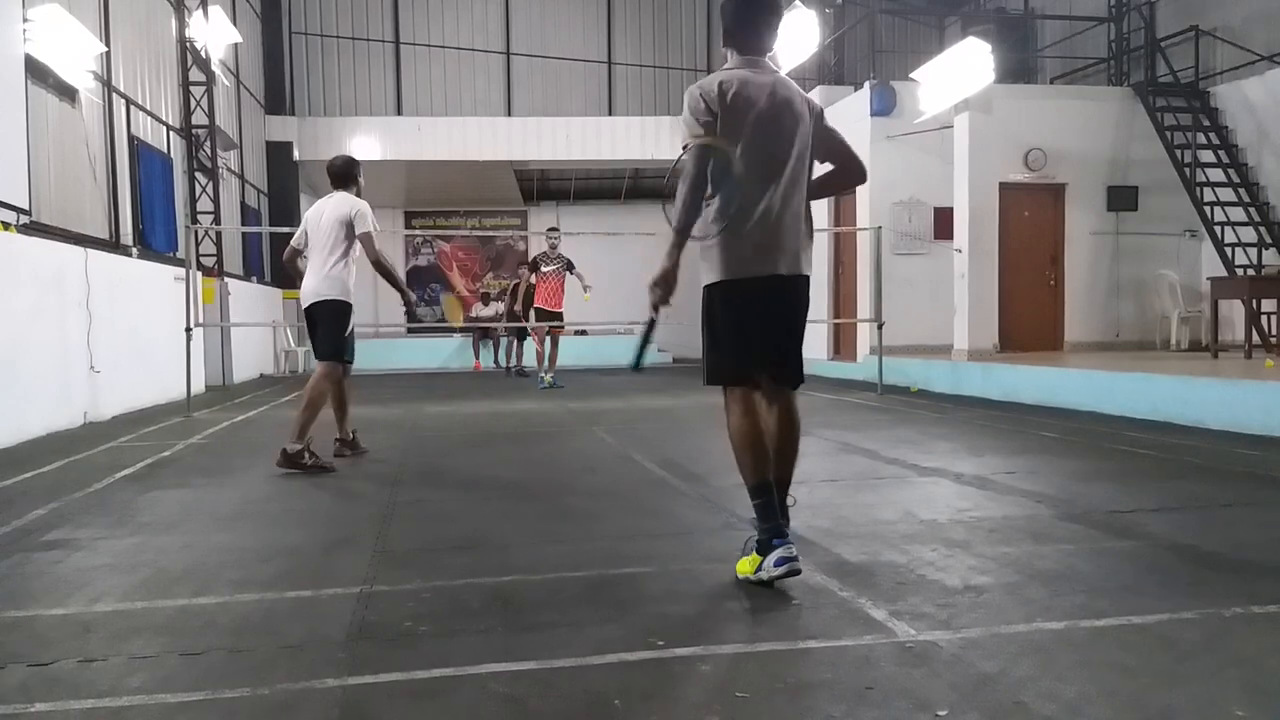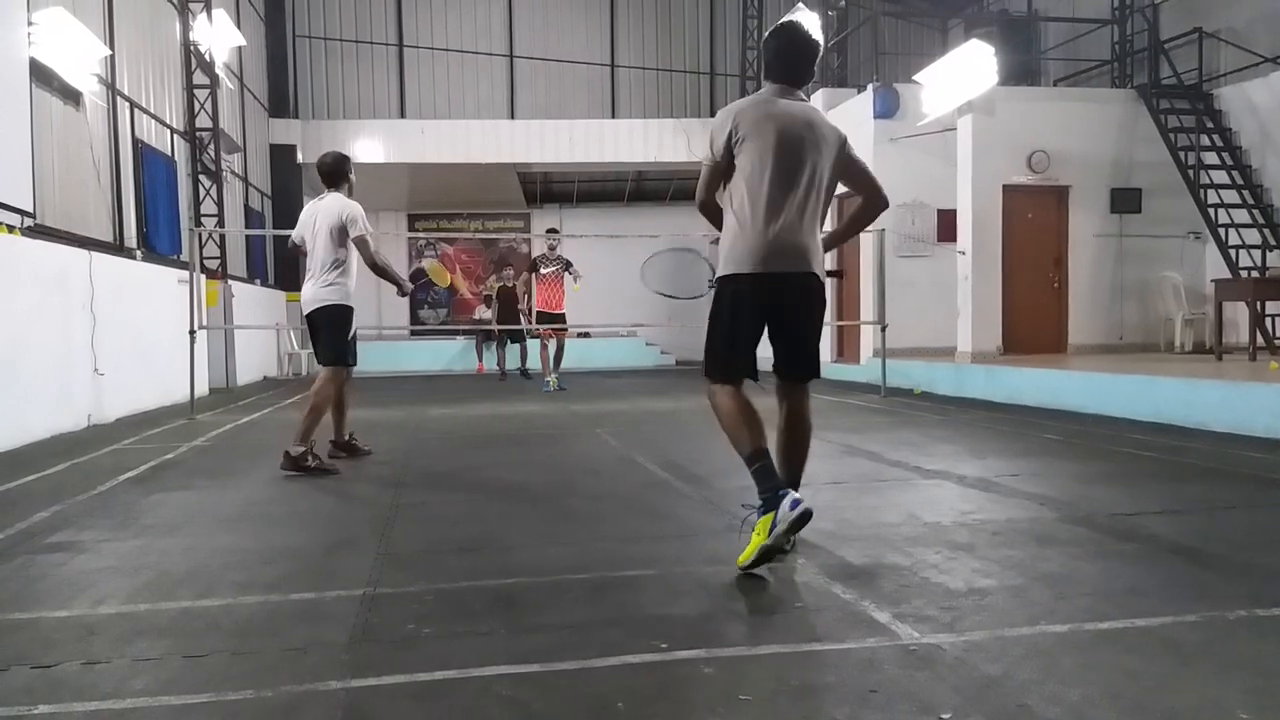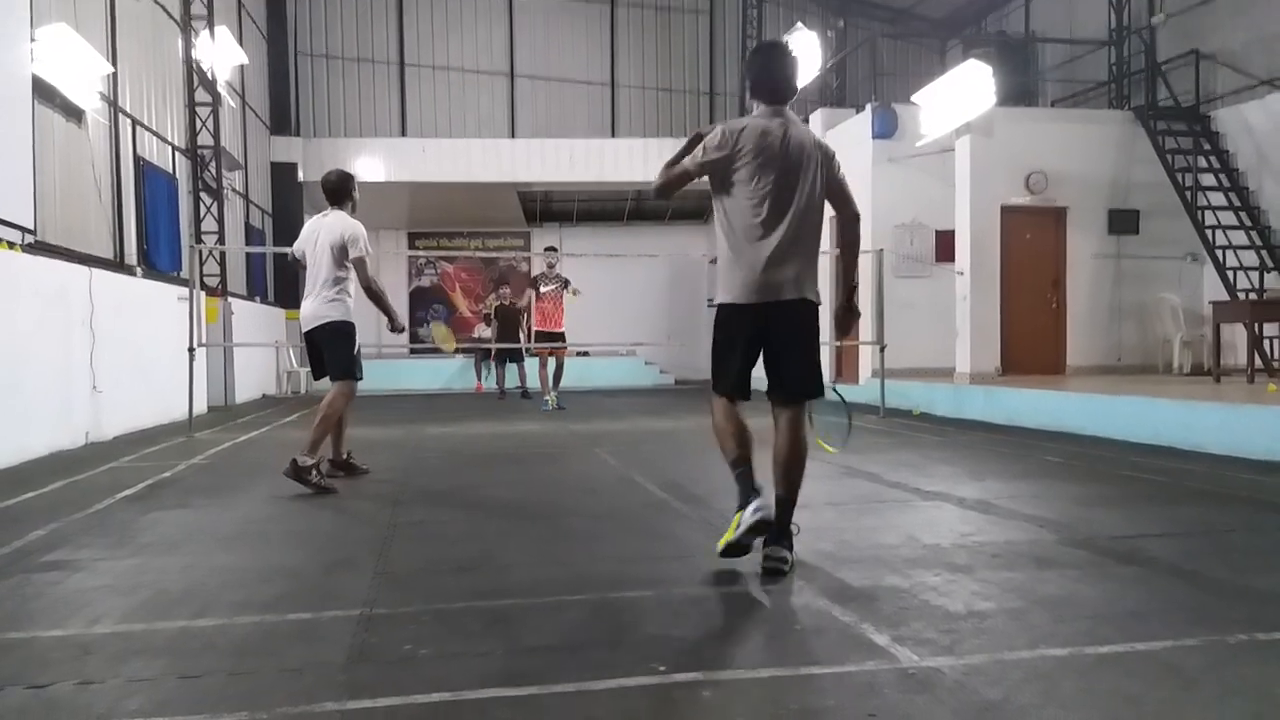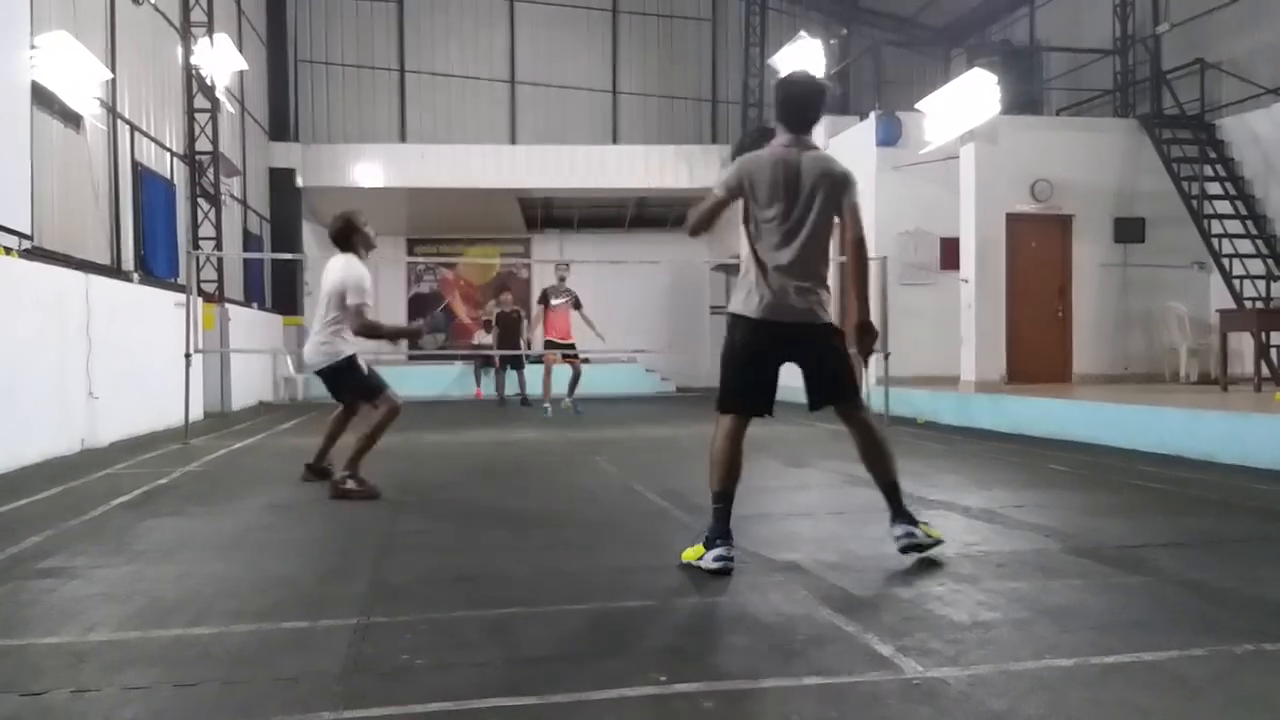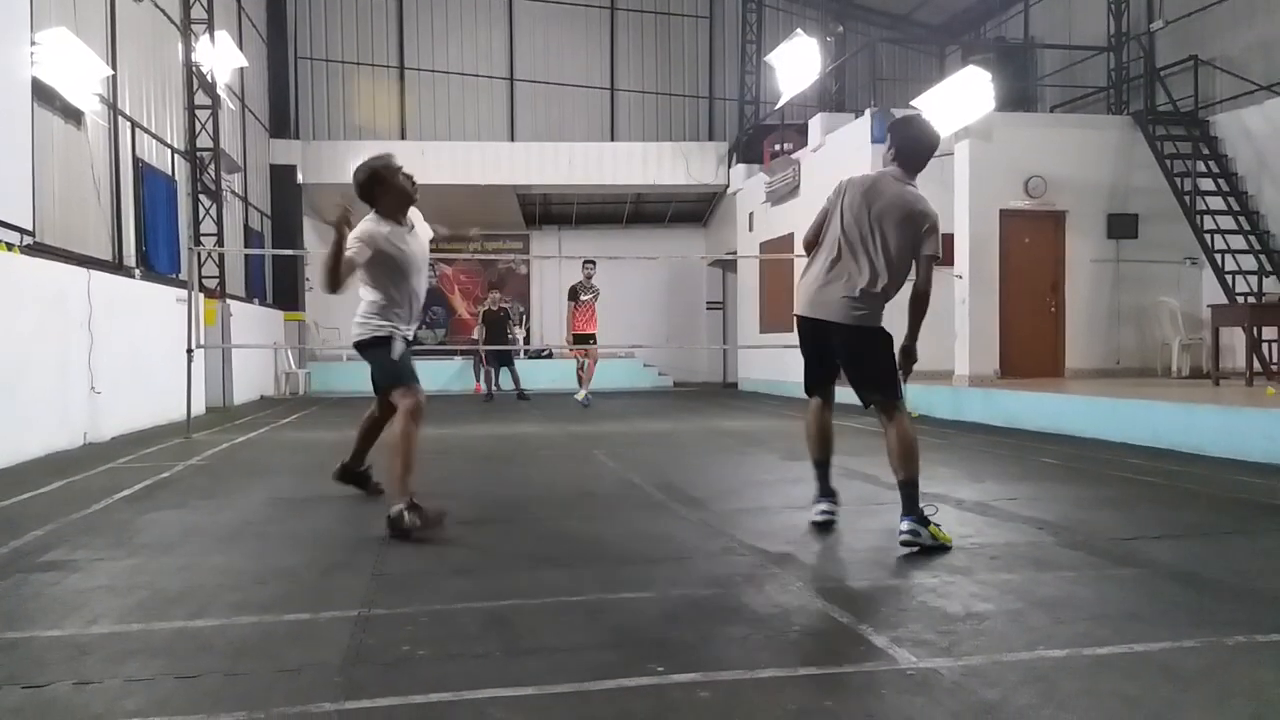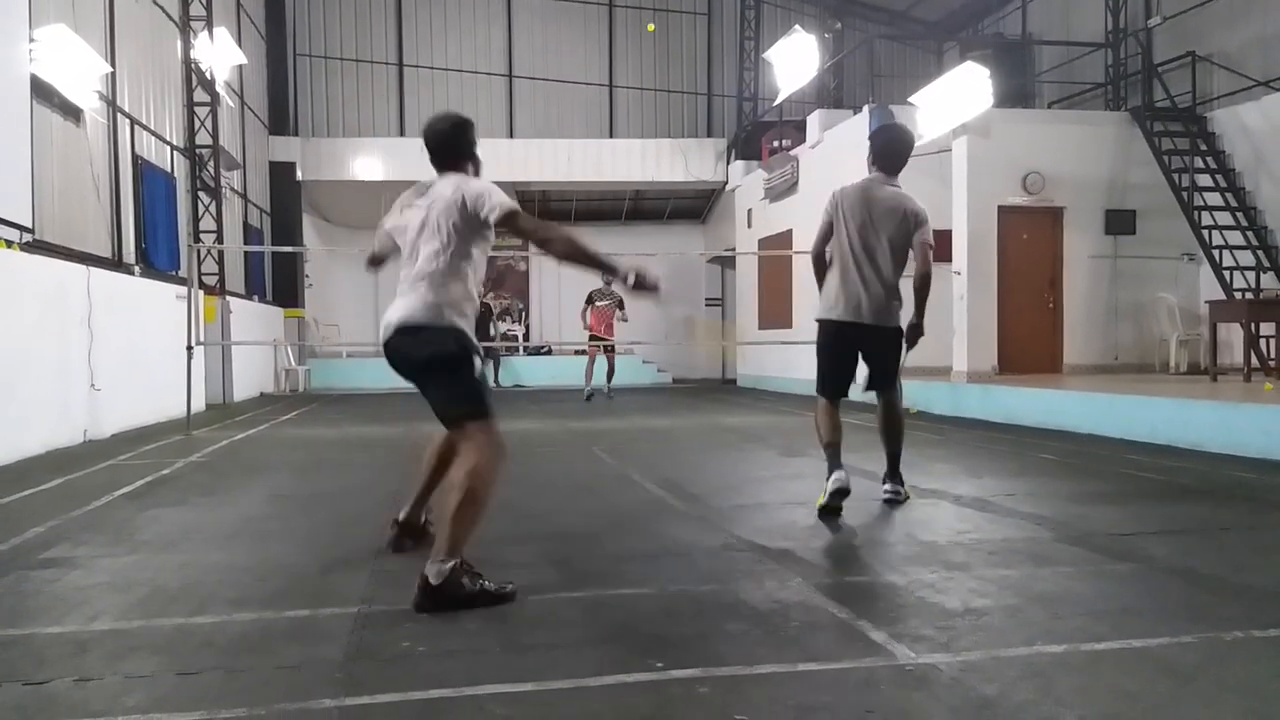
dt=0.5s
person 1, frame 1
left shoulder: (711, 91)
right shoulder: (801, 100)
left elbow: (695, 182)
right elbow: (853, 170)
left wrist: (669, 258)
left hip: (734, 264)
right hip: (791, 265)
left knee: (739, 394)
right knee: (779, 391)
left ankle: (772, 538)
right ankle: (777, 518)
person 1, frame 2
left shoulder: (736, 115)
right shoulder: (827, 130)
left elbow: (705, 199)
right elbow: (875, 199)
left hip: (745, 267)
right hip: (804, 271)
left knee: (724, 385)
right knee: (793, 390)
left ankle: (775, 497)
right ankle: (784, 501)
person 1, frame 3
left shoulder: (730, 137)
right shoulder: (817, 146)
left elbow: (662, 186)
right elbow: (849, 218)
left wrist: (696, 142)
right wrist: (848, 290)
left hip: (742, 293)
right hip: (798, 294)
left knee: (726, 400)
right knee: (790, 411)
left ankle: (750, 501)
right ankle: (780, 537)
person 1, frame 4
left shoulder: (751, 165)
right shoulder: (837, 172)
left elbow: (695, 225)
right elbow: (856, 241)
left wrist: (733, 182)
right wrist: (863, 315)
left hip: (757, 314)
right hip: (813, 315)
left knee: (731, 420)
right knee: (855, 414)
left ankle: (718, 540)
right ankle: (903, 520)
person 1, frame 5
left shoulder: (849, 187)
right shoulder: (923, 212)
left elbow: (809, 242)
right elbow: (922, 287)
right wrist: (911, 342)
left hip: (812, 309)
right hip: (860, 317)
left knee: (820, 399)
right knee: (893, 411)
left ankle: (824, 495)
right ankle: (913, 518)
person 1, frame 6
left shoulder: (842, 196)
right shoulder: (912, 208)
left elbow: (818, 253)
right elbow: (923, 269)
right wrist: (918, 318)
left hip: (838, 313)
right hip: (884, 316)
left knee: (828, 400)
right knee: (888, 395)
left ankle: (836, 471)
right ankle: (893, 479)
person 2, frame 1
left shoulder: (315, 209)
right shoulder: (356, 206)
left elbow: (289, 257)
right elbow: (375, 258)
right wrist: (405, 293)
left hip: (312, 295)
right hip: (333, 296)
left knee: (341, 365)
right knee: (328, 368)
left ankle: (344, 437)
right ankle: (295, 448)
person 2, frame 2
left shoulder: (309, 209)
right shoulder: (348, 208)
left elbow: (296, 244)
right elbow: (371, 259)
right wrist: (402, 283)
left hip: (313, 299)
right hip: (334, 299)
left knee: (341, 371)
right knee: (333, 373)
left ankle: (341, 439)
right ankle: (298, 450)
person 2, frame 3
left shoulder: (311, 225)
right shoulder: (351, 227)
left elbow: (297, 257)
right elbow: (367, 283)
right wrist: (393, 317)
left hip: (310, 316)
right hip: (334, 316)
left knee: (343, 385)
right knee: (344, 387)
left ankle: (339, 457)
right ankle: (306, 461)
person 2, frame 4
left shoulder: (336, 264)
right shoulder: (357, 273)
right elbow: (361, 326)
left wrist: (390, 332)
right wrist: (404, 332)
left hip: (318, 352)
right hip: (335, 353)
left knee: (351, 405)
right knee: (389, 404)
left ankle: (318, 466)
right ankle: (346, 474)
person 2, frame 5
left shoulder: (413, 216)
right shoulder: (371, 233)
right elbow: (332, 284)
right wrist: (339, 239)
left hip: (396, 331)
right hip: (380, 332)
left knee: (388, 406)
right knee: (410, 402)
left ankle: (352, 466)
right ankle: (403, 508)
person 2, frame 6
left shoulder: (410, 202)
right shoulder: (472, 191)
left elbow: (375, 257)
right elbow: (542, 236)
right wrist: (619, 273)
left hip: (400, 333)
right hip: (435, 332)
left knee: (463, 431)
right knee: (484, 447)
left ankle: (410, 522)
right ankle: (443, 575)
